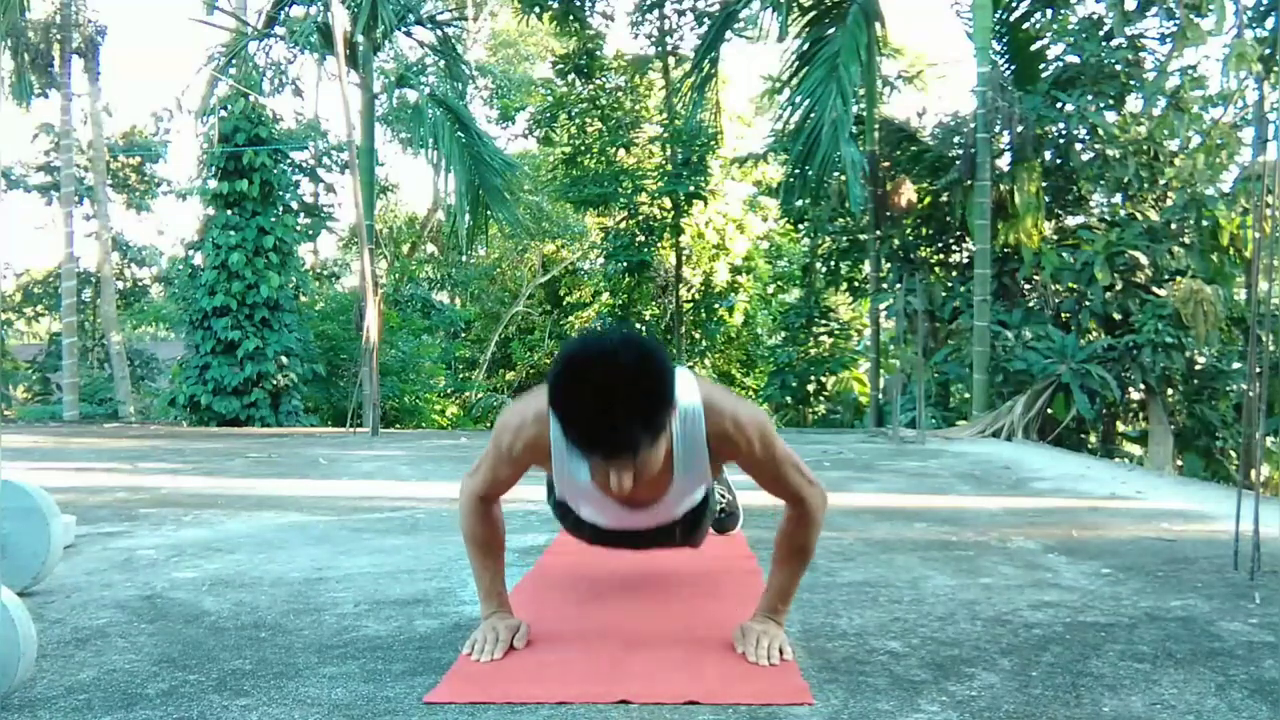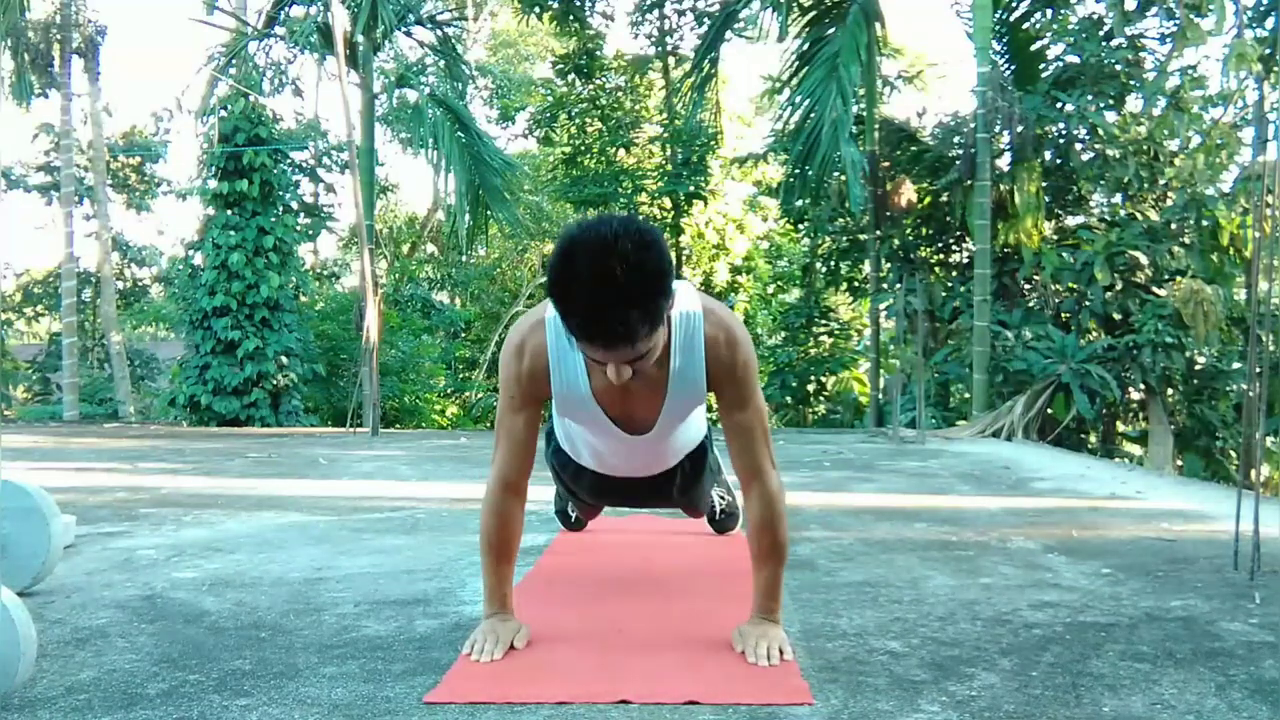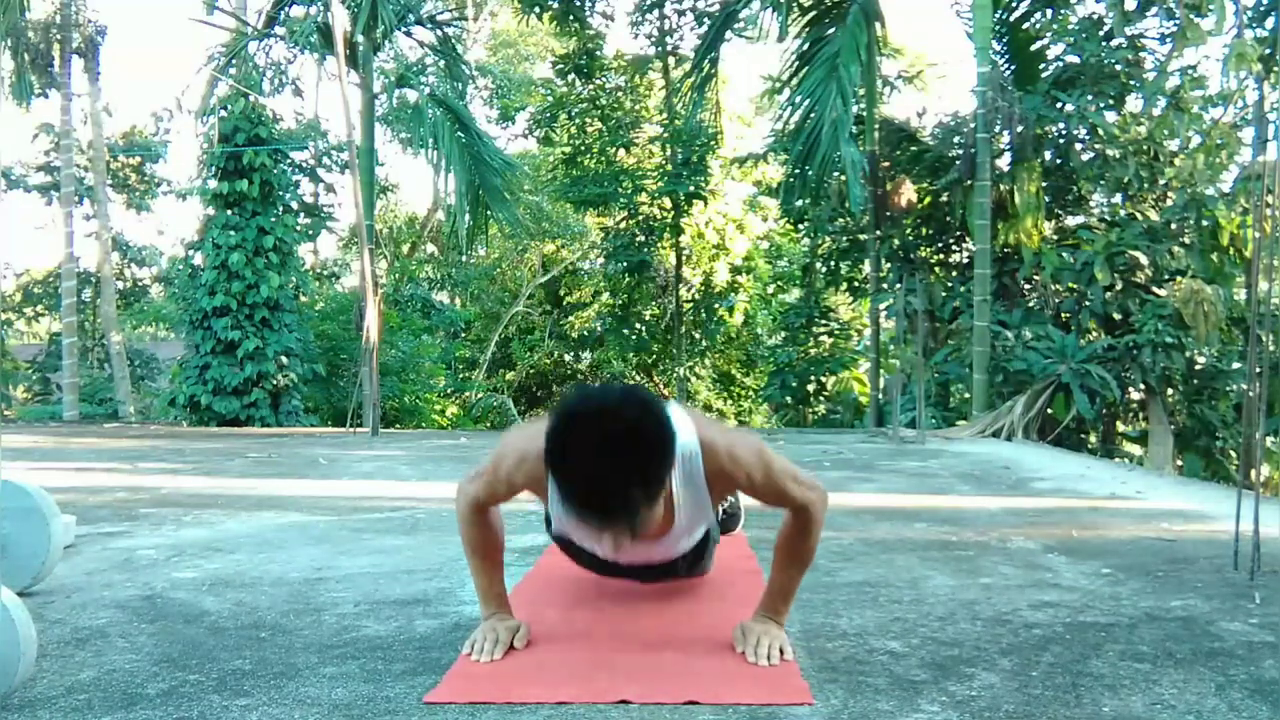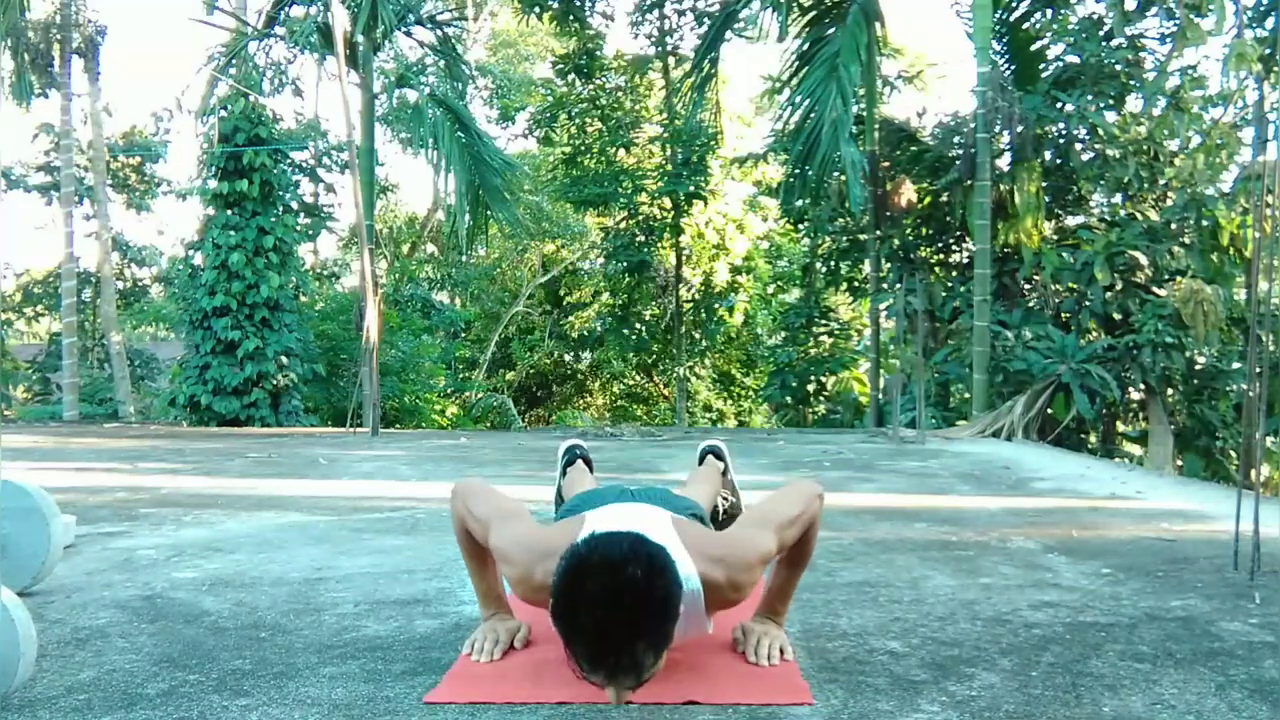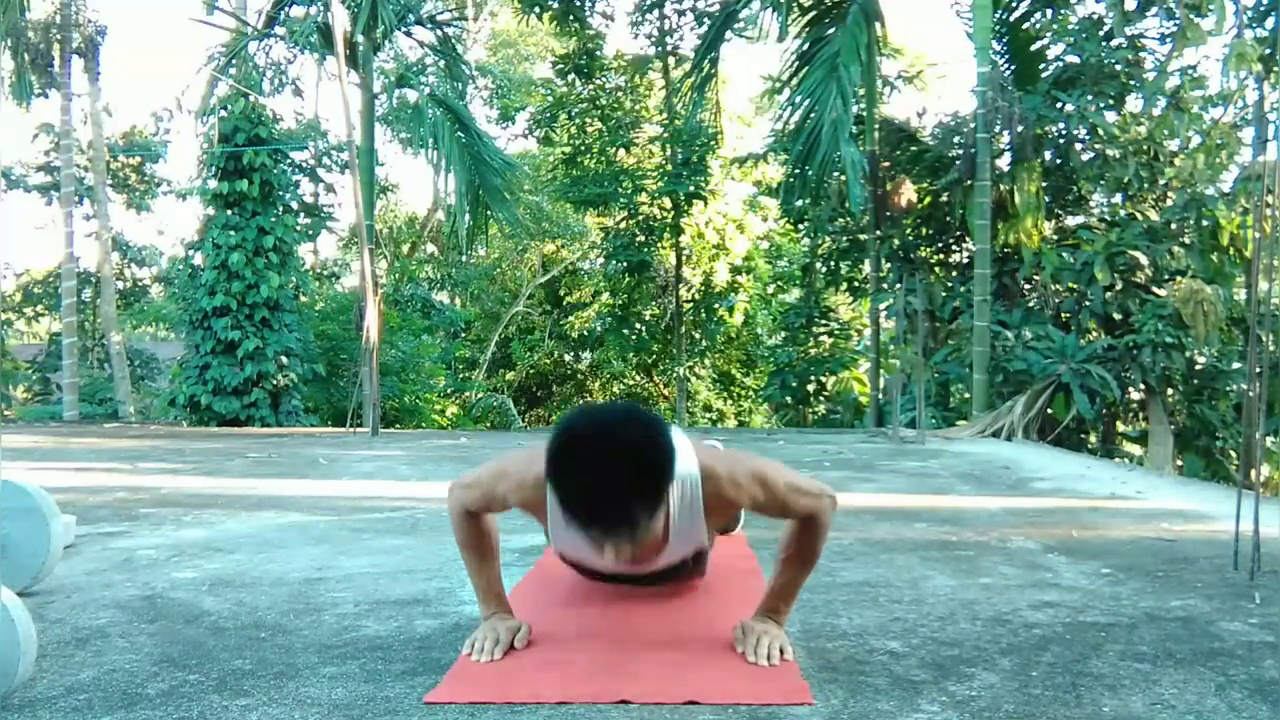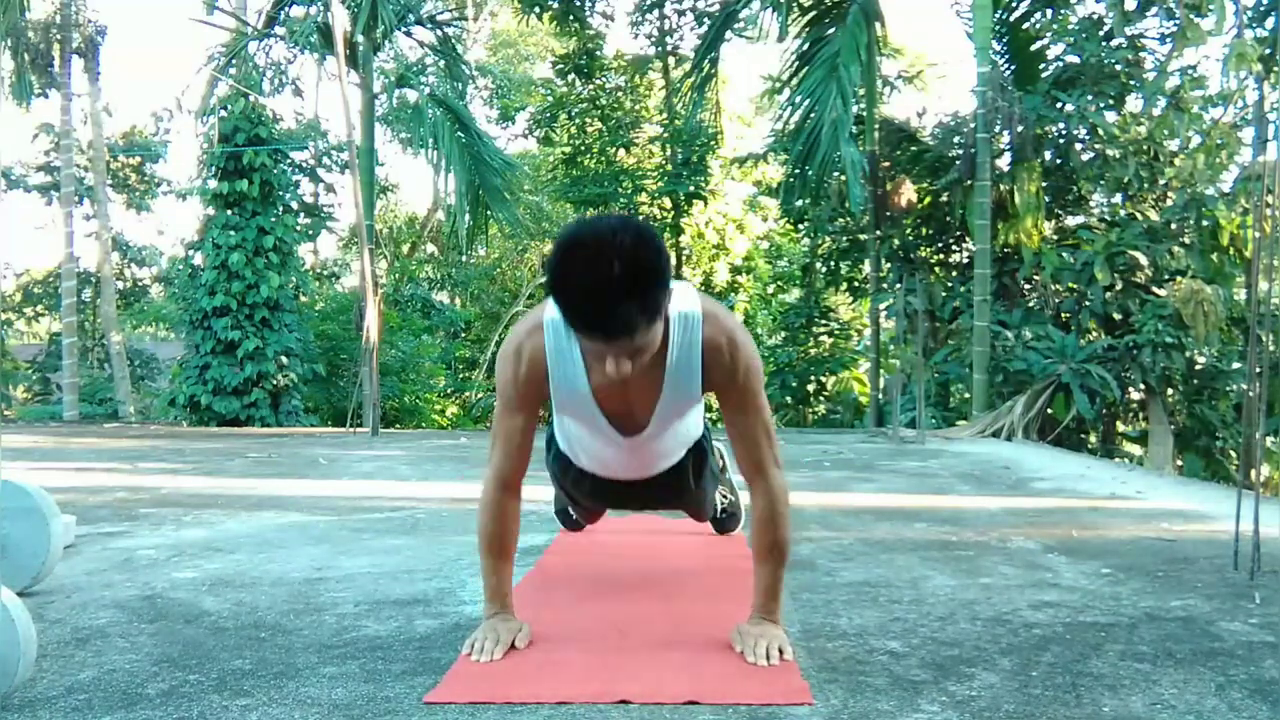
dt=0.4s
person 1, frame 1
left shoulder: (721, 419)
right shoulder: (533, 424)
left elbow: (808, 499)
right elbow: (476, 497)
left wrist: (770, 617)
right wrist: (495, 611)
left knee: (696, 533)
person 1, frame 2
left shoulder: (718, 335)
right shoulder: (531, 343)
left elbow: (760, 481)
right elbow: (508, 484)
left wrist: (765, 618)
right wrist: (497, 613)
left hip: (680, 462)
right hip: (581, 463)
left knee: (700, 508)
right knee: (578, 511)
left ankle: (715, 492)
right ankle: (575, 501)
person 1, frame 3
left shoulder: (719, 455)
right shoulder: (528, 456)
left elbow: (811, 502)
right elbow: (472, 498)
left wrist: (770, 618)
right wrist: (495, 614)
left knee: (700, 555)
person 1, frame 4
left shoulder: (724, 573)
right shoulder: (533, 569)
left elbow: (810, 497)
right elbow: (463, 496)
left wrist: (770, 619)
right wrist: (494, 615)
left hip: (673, 513)
right hip: (588, 513)
left ankle: (712, 464)
right ankle: (574, 465)
person 1, frame 5
left shoulder: (717, 478)
right shoulder: (533, 479)
left elbow: (821, 503)
right elbow: (462, 500)
left wrist: (771, 617)
right wrist: (494, 613)
person 1, frame 6
left shoulder: (718, 338)
right shoulder: (530, 346)
left elbow: (765, 478)
right elbow: (504, 482)
left wrist: (766, 616)
right wrist: (496, 612)
left hip: (679, 462)
right hip: (582, 467)
left knee: (707, 511)
right knee: (578, 517)
left ankle: (715, 470)
right ankle: (573, 503)
